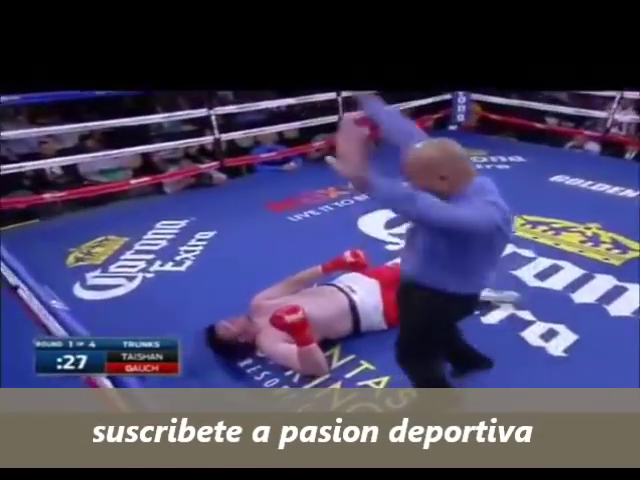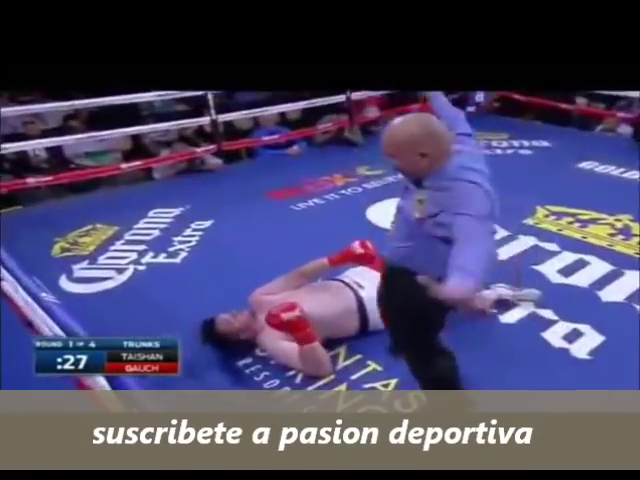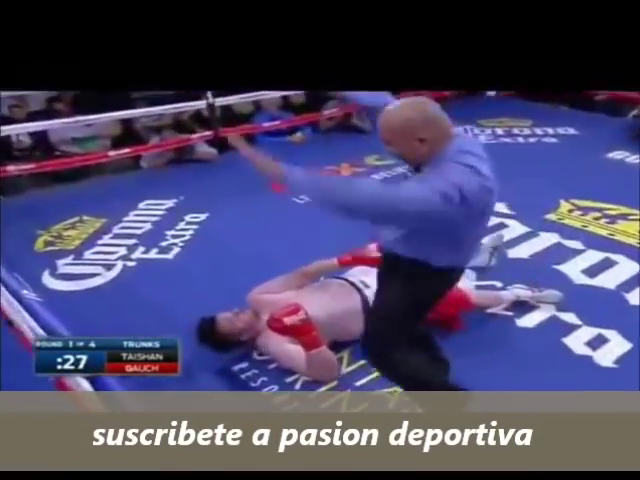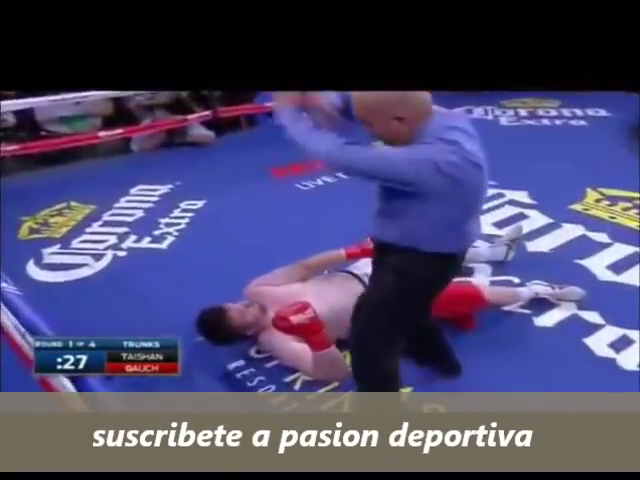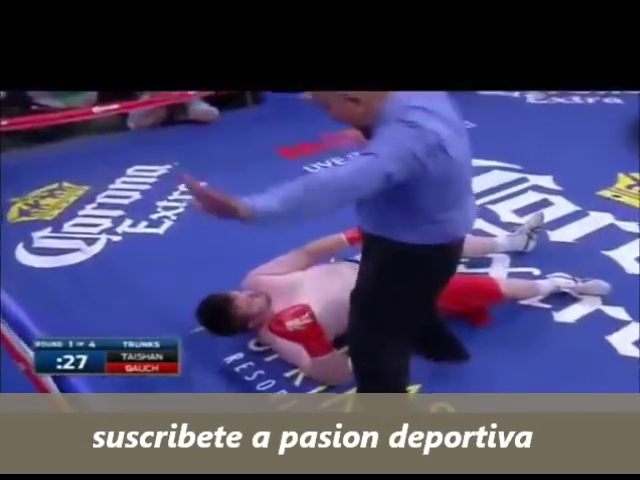
dt=0.2s
person 1, frame 1
left shoulder: (258, 304)
right shoulder: (270, 345)
left elbow: (291, 283)
right elbow: (318, 368)
left wrist: (330, 266)
right wrist: (300, 334)
left hip: (347, 283)
right hip: (371, 312)
right ankle: (481, 296)
person 1, frame 2
left shoulder: (259, 300)
right shoulder: (271, 342)
left elbow: (297, 276)
right elbow: (322, 368)
left wrist: (337, 259)
right wrist: (300, 332)
left hip: (354, 278)
right hip: (375, 311)
right ankle: (498, 294)
person 1, frame 3
left shoulder: (259, 299)
right shoulder: (273, 344)
left elbow: (303, 275)
right elbow: (328, 371)
left wrist: (347, 259)
right wrist: (304, 335)
left hip: (357, 279)
right knee: (458, 299)
left ankle: (475, 256)
right ankle: (515, 294)
person 1, frame 4
left shoulder: (257, 291)
right shoulder: (276, 342)
left elbow: (304, 268)
right elbow: (335, 372)
left wrist: (354, 251)
right wrist: (313, 334)
left hip: (362, 273)
right knee: (470, 297)
left ankle: (490, 252)
right ankle: (532, 292)
person 1, frame 5
left shoulder: (257, 280)
right shoulder: (277, 337)
left elbow: (305, 253)
right elbow: (338, 373)
left wrist: (354, 236)
right wrist: (312, 339)
right knee: (488, 289)
left ankle: (510, 241)
right ankle: (554, 284)
person 2, frame 1
left shoulder: (485, 213)
right shoulder: (449, 170)
left elbow: (429, 211)
left wrist: (365, 180)
left hip: (442, 298)
right hip: (427, 286)
left knee: (413, 355)
right knee: (429, 329)
right ankle: (468, 359)
person 2, frame 2
left shoulder: (467, 194)
right shoulder: (458, 150)
left elbow: (472, 240)
right elbow: (455, 122)
left wrist: (461, 286)
right wrist: (435, 97)
left hip: (425, 284)
left knee: (418, 348)
right ankle: (437, 360)
person 2, frame 3
left shoulder: (457, 183)
right shoulder: (455, 143)
left elbow: (378, 202)
right wrist: (359, 97)
left hip: (423, 272)
right hip: (410, 261)
left knee: (382, 342)
right knee: (398, 322)
right ankle: (432, 364)
person 2, frame 4
left shoulder: (433, 160)
right shoulder: (441, 120)
left elbow: (348, 157)
left wrist: (289, 115)
right wrist: (321, 102)
left hip: (418, 259)
right hip: (416, 251)
left knee: (369, 336)
right knee: (404, 311)
right ankle: (439, 358)
person 2, frame 5
left shoulder: (403, 141)
right shoulder: (423, 100)
left elbow: (337, 185)
left hip: (408, 252)
right hip: (436, 240)
left knee: (373, 336)
right knee: (409, 306)
right ankle: (444, 347)
